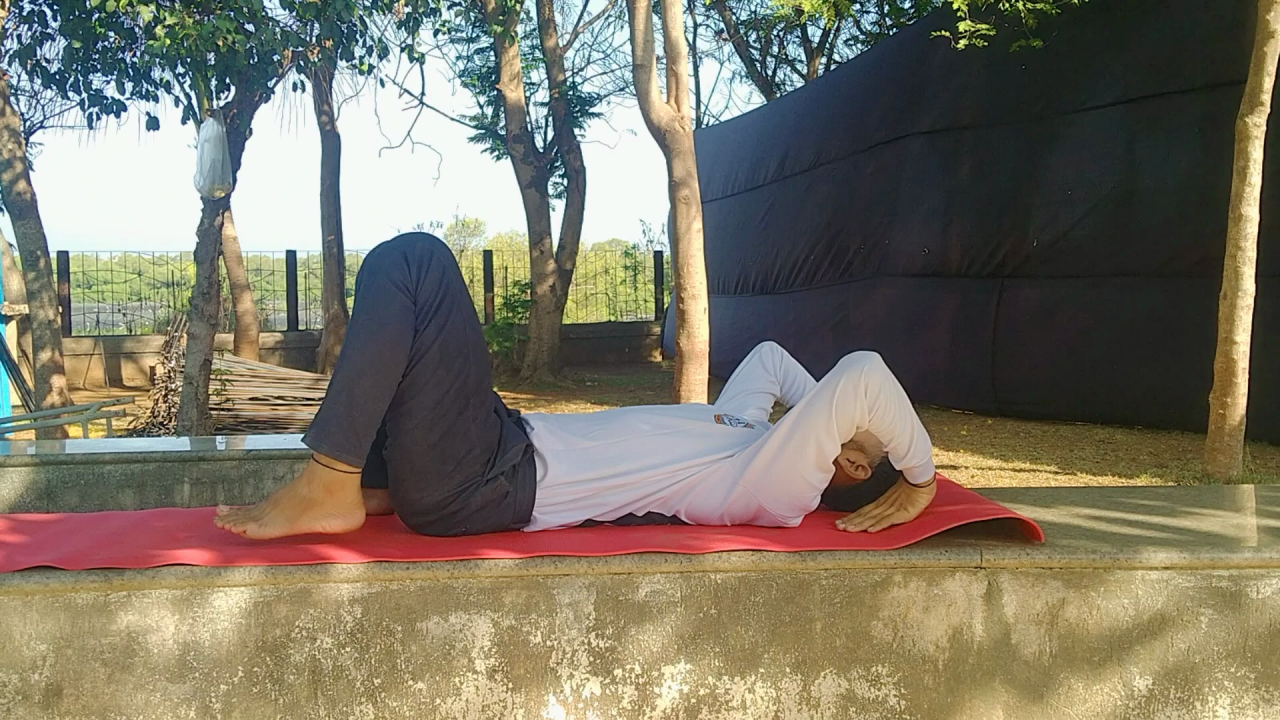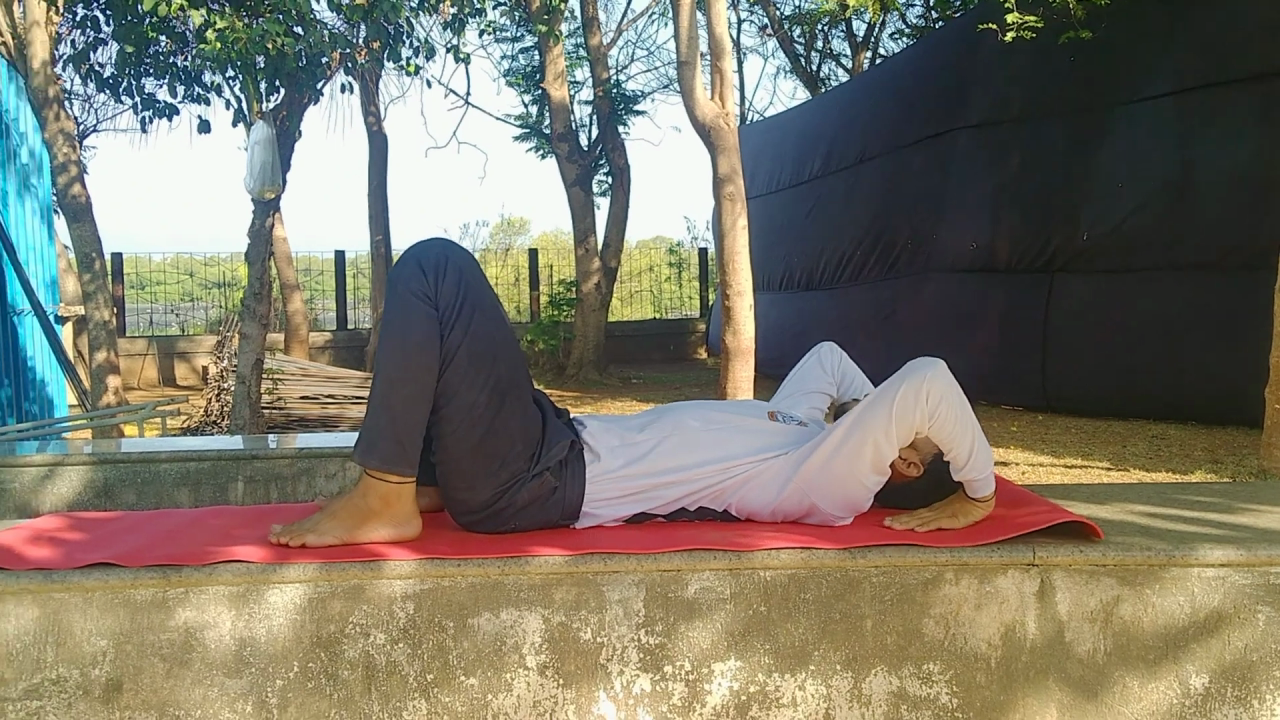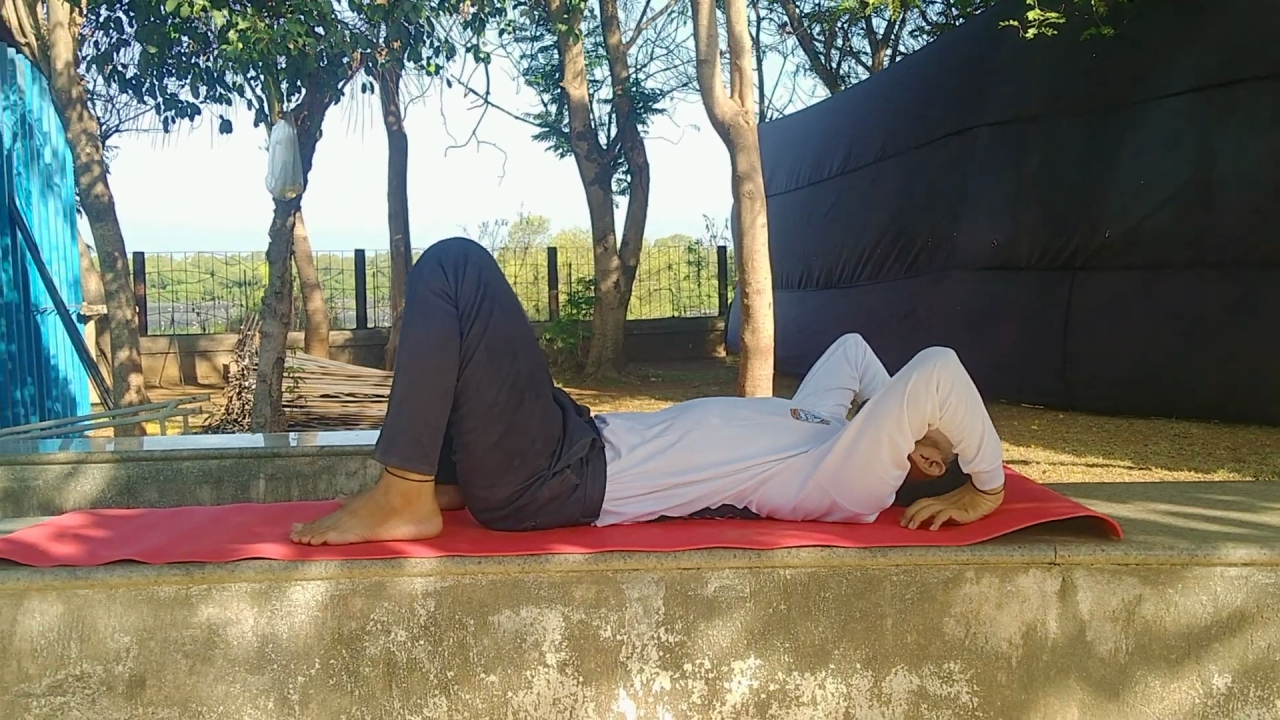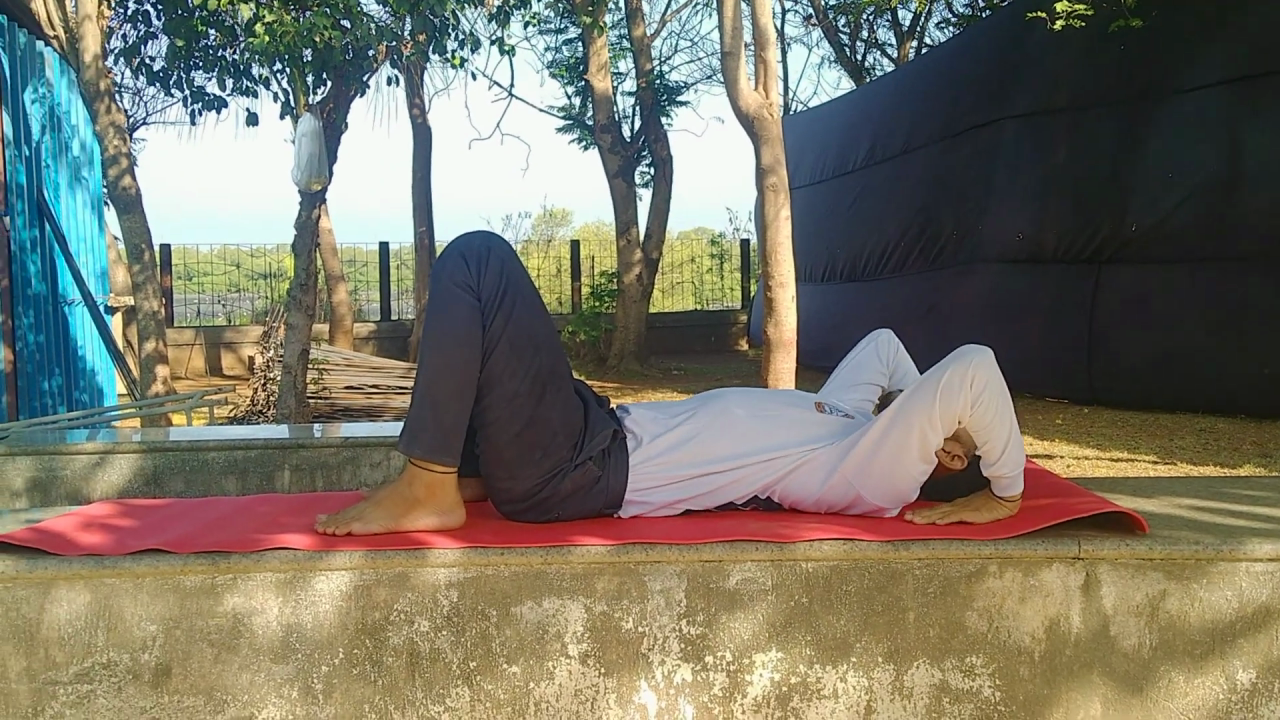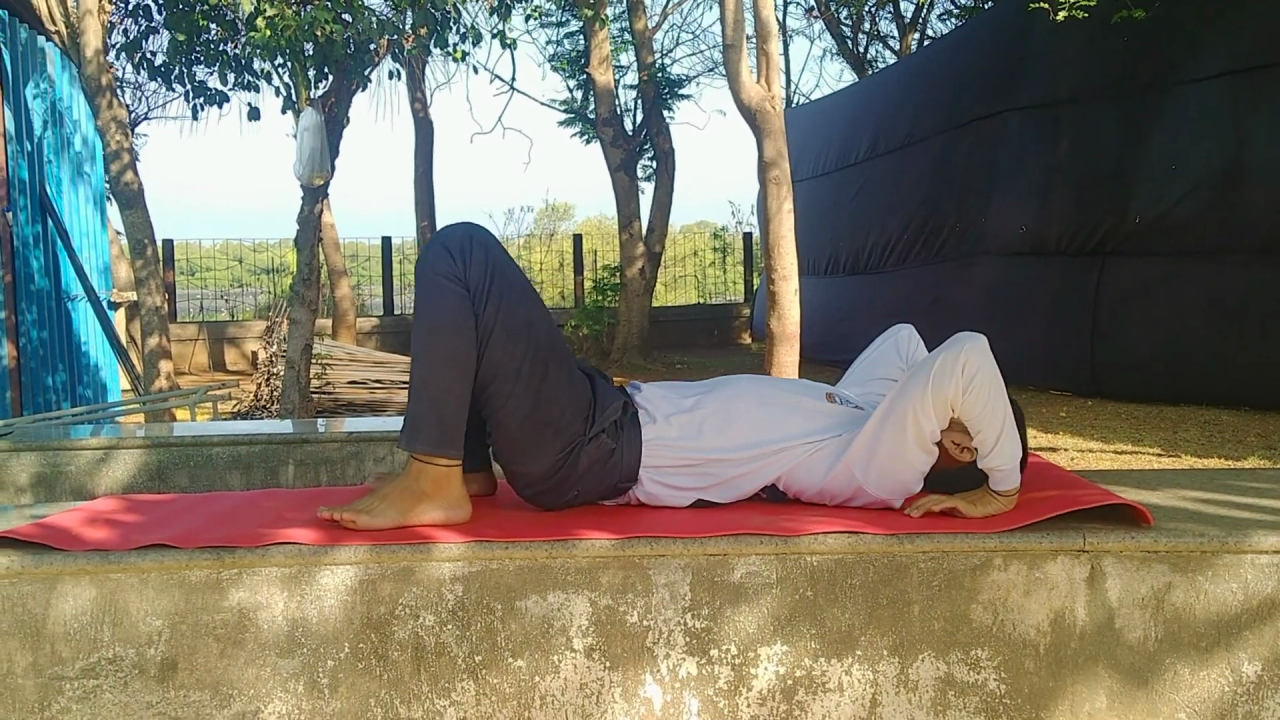
dt=0.3s
person 1, frame 1
left shoulder: (787, 488)
right shoulder: (750, 426)
left elbow: (863, 371)
right elbow: (770, 355)
left wrist: (919, 478)
right wrist: (823, 403)
left hip: (472, 484)
right hip: (515, 449)
left knee: (412, 261)
right knee: (404, 269)
left ankle: (328, 492)
right ankle: (367, 486)
person 1, frame 2
left shoulder: (839, 487)
right shoulder: (806, 430)
left elbow: (928, 380)
right elbow: (828, 355)
left wrist: (980, 491)
right wrist: (881, 406)
left hip: (530, 479)
right hip: (563, 444)
left knee: (433, 268)
right knee: (433, 279)
left ankle: (382, 503)
right ankle: (419, 484)
person 1, frame 3
left shoulder: (860, 484)
right shoulder: (825, 426)
left elbow: (938, 368)
right elbow: (851, 344)
left wrist: (986, 486)
right wrist: (896, 404)
left hip: (548, 478)
right hip: (579, 446)
left knee: (455, 267)
right knee: (456, 277)
left ankle: (403, 499)
right ankle: (435, 478)
person 1, frame 4
left shoulder: (885, 478)
right shoulder: (852, 419)
left elbow: (973, 367)
right elbow: (882, 339)
left wrist: (1006, 491)
right wrist: (933, 399)
left hip: (571, 471)
right hip: (610, 434)
left knee: (477, 260)
right knee: (476, 268)
left ankle: (426, 491)
right ankle: (461, 475)
person 1, frame 5
left shoulder: (887, 470)
right shoulder: (864, 411)
left elbow: (967, 353)
right elbow: (903, 336)
left wrist: (1002, 487)
right wrist: (940, 400)
left hip: (578, 450)
right hip: (612, 430)
left knee: (459, 254)
right knee: (465, 265)
left ankle: (432, 485)
right ankle: (465, 469)
